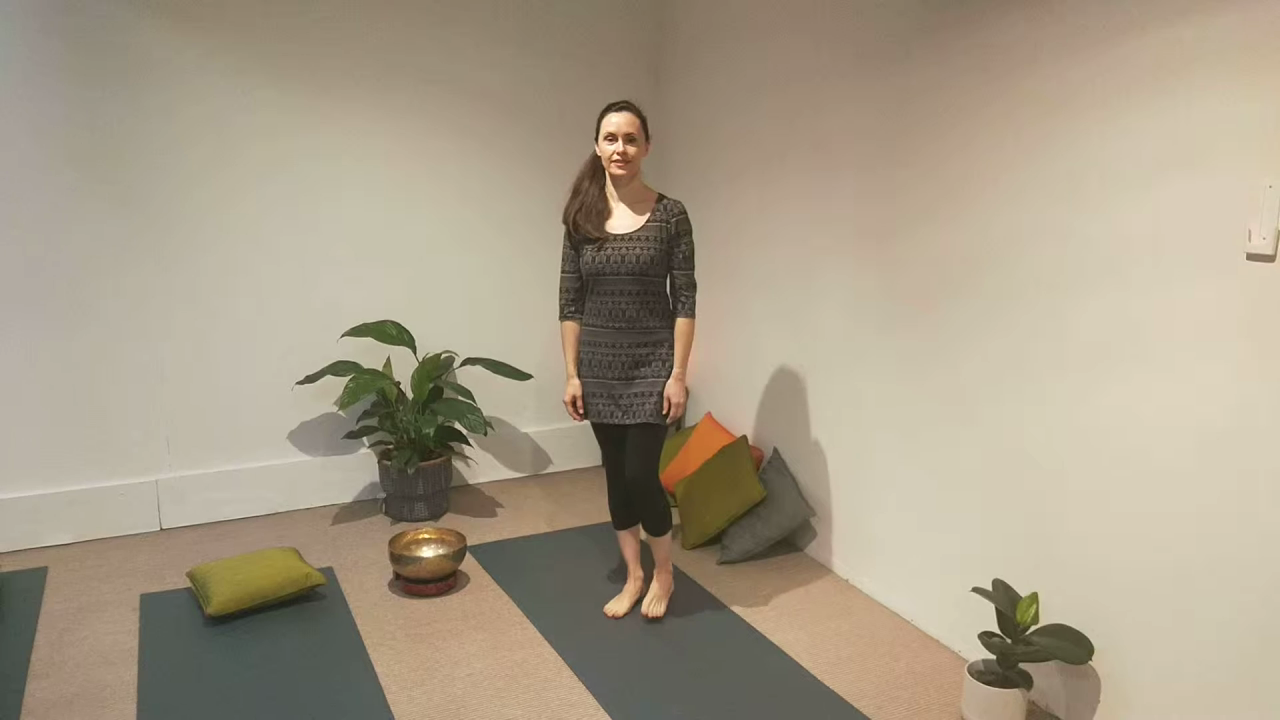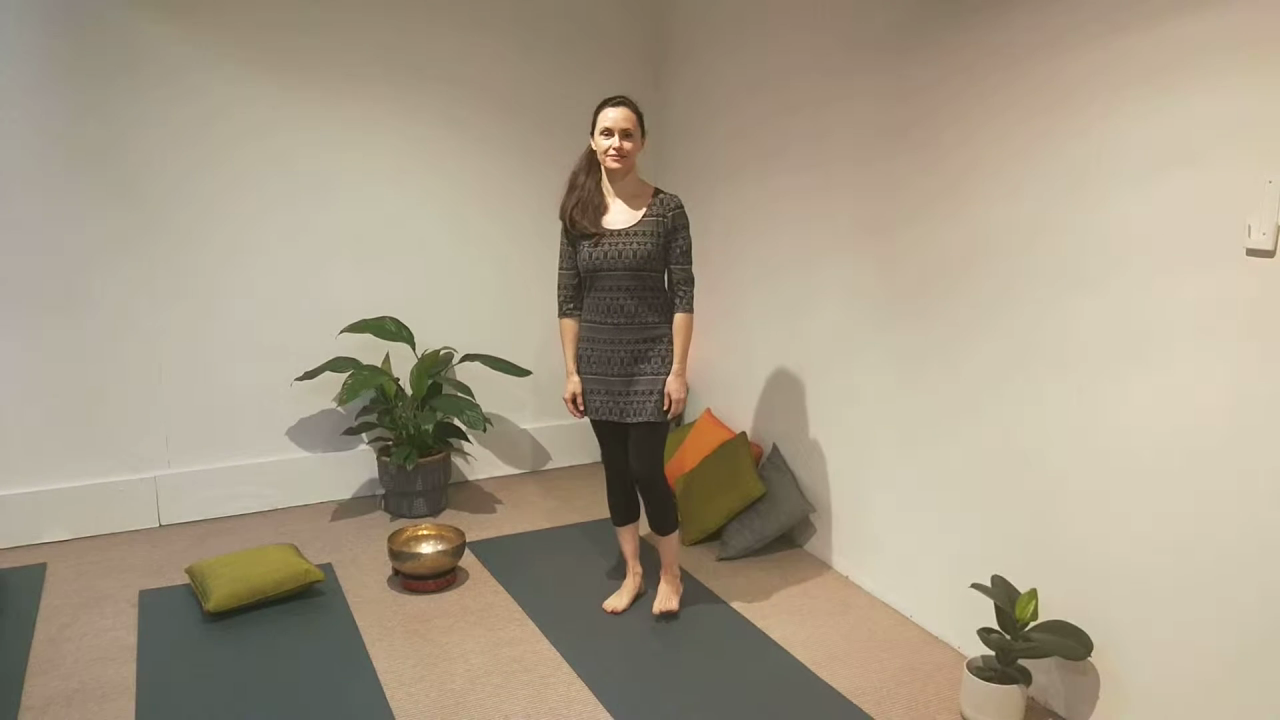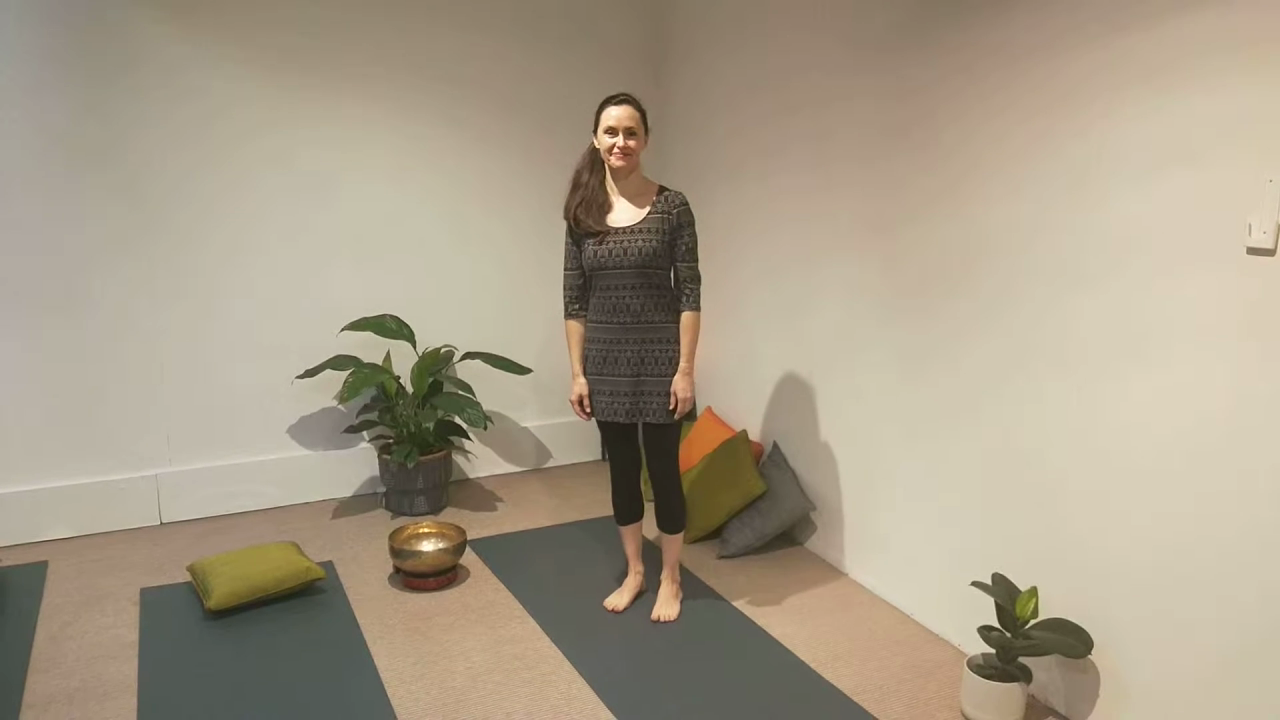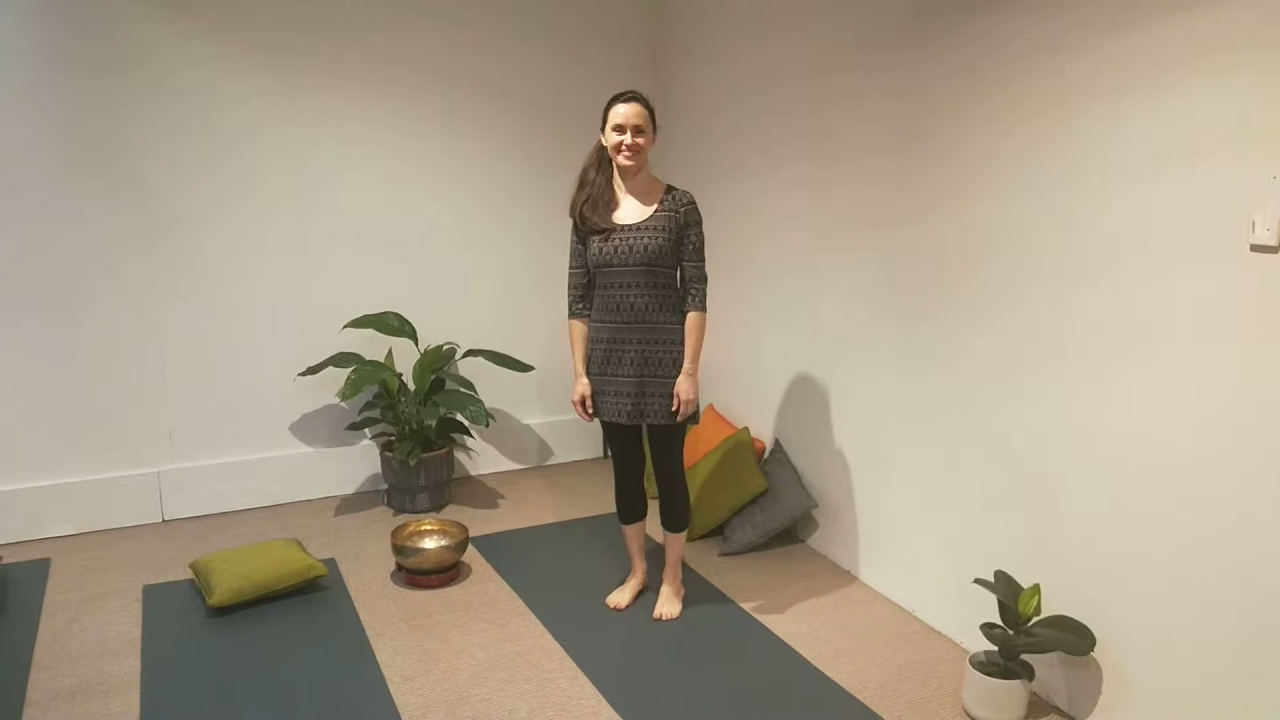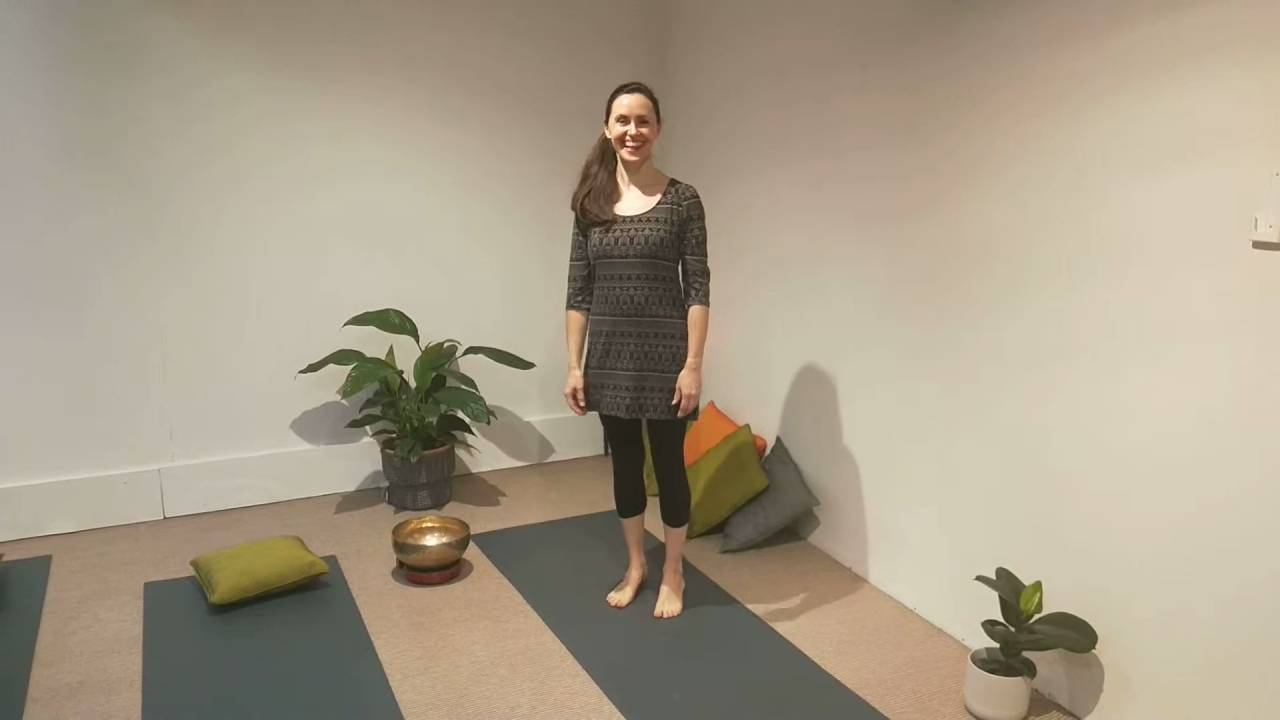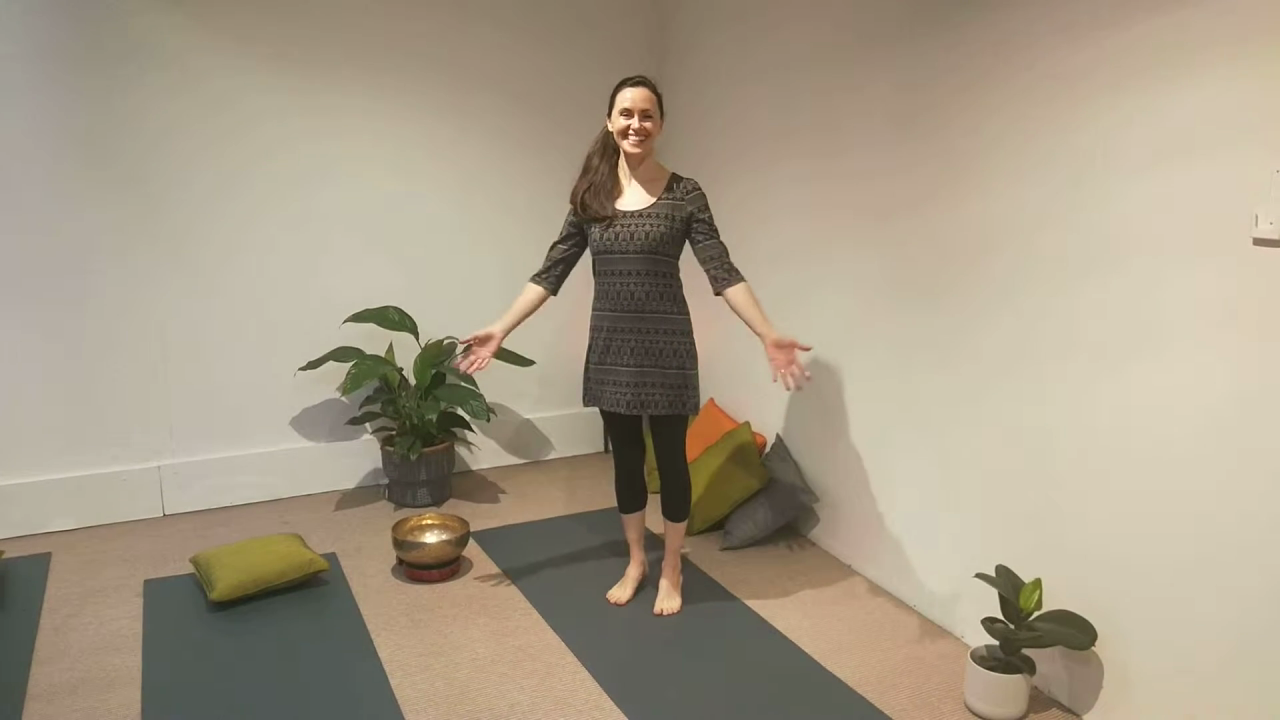
dt=0.4s
person 1, frame 1
left shoulder: (670, 215)
right shoulder: (582, 216)
left elbow: (685, 300)
right elbow: (570, 301)
left wrist: (678, 374)
right wrist: (571, 374)
left hip: (651, 362)
right hip: (599, 365)
left knee: (640, 473)
right knee: (615, 474)
left ankle: (663, 571)
right ankle: (634, 576)
person 1, frame 2
left shoulder: (667, 209)
right shoulder: (579, 212)
left elbow: (683, 295)
right elbow: (568, 298)
left wrist: (679, 369)
right wrist: (571, 370)
left hip: (651, 358)
right hip: (599, 360)
left knee: (646, 469)
right knee: (616, 469)
left ankle: (670, 574)
right ankle: (633, 573)
person 1, frame 3
left shoulder: (672, 206)
right shoulder: (583, 211)
left elbow: (689, 294)
right elbow: (574, 299)
left wrist: (686, 368)
right wrist: (577, 372)
left hip: (659, 357)
right hip: (605, 360)
left knee: (663, 468)
right knee: (622, 468)
left ankle: (670, 580)
right ankle: (634, 572)
person 1, frame 4
left shoulder: (679, 206)
right shoulder: (589, 209)
left elbow: (695, 295)
right elbow: (578, 299)
left wrist: (690, 369)
right wrist: (580, 373)
left hip: (663, 358)
right hip: (609, 360)
left knee: (668, 468)
right knee: (625, 469)
left ankle: (672, 578)
right ankle: (636, 570)
person 1, frame 5
left shoulder: (682, 199)
right shoulder: (591, 201)
left elbow: (696, 289)
right elbow: (579, 291)
left wrist: (693, 364)
right wrist: (574, 365)
left hip: (664, 352)
right hip: (609, 352)
left knee: (668, 463)
right knee: (625, 461)
left ankle: (673, 575)
right ankle: (635, 565)
person 1, frame 6
left shoulder: (684, 194)
right shoulder: (591, 194)
left elbow: (722, 272)
right elbow: (551, 271)
left wrist: (768, 335)
right wrist: (500, 329)
left hip: (665, 345)
right hip: (610, 346)
left knee: (670, 458)
right knee: (625, 457)
left ankle: (671, 571)
right ankle: (636, 561)
